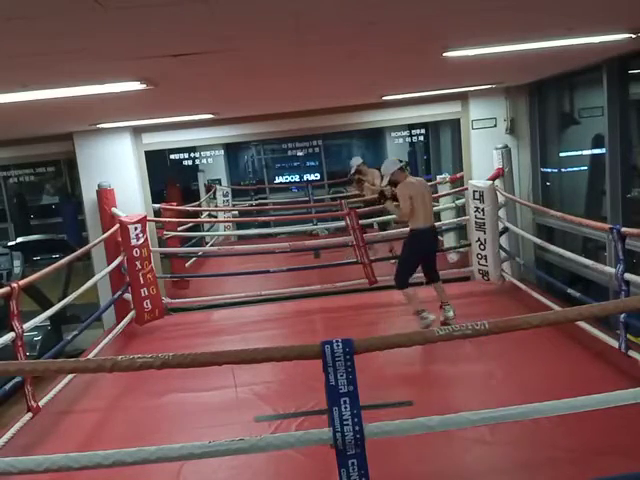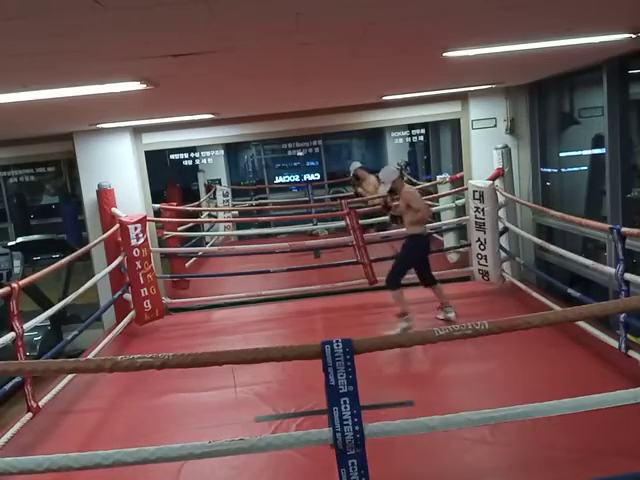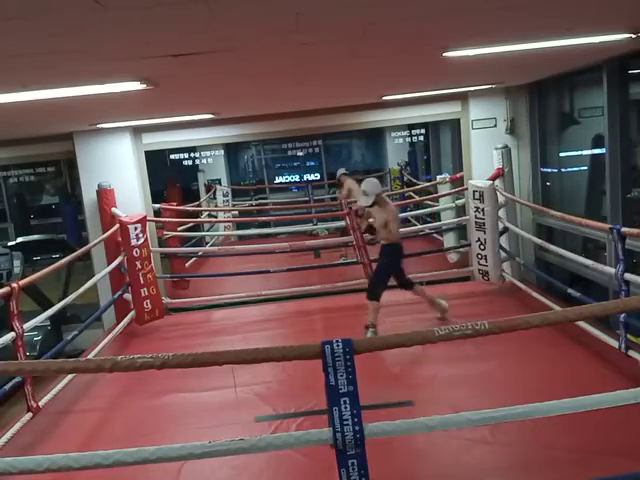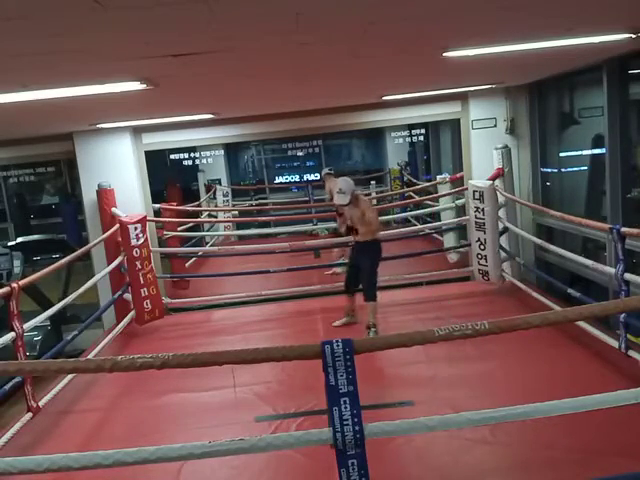
dt=0.3s
person 1, frame 1
left shoulder: (403, 188)
right shoulder: (423, 183)
left elbow: (405, 215)
left wrist: (388, 202)
right wrist: (392, 200)
left hip: (418, 236)
right hip: (431, 233)
left knee: (401, 279)
right knee: (432, 274)
left ankle: (422, 314)
right ankle: (447, 309)
person 1, frame 2
left shoulder: (407, 193)
right shoulder: (406, 193)
left elbow: (426, 213)
right elbow: (403, 211)
left wrist: (405, 216)
right wrist: (391, 207)
left hip: (415, 241)
right hip: (420, 240)
left knee: (392, 280)
right knee: (427, 277)
left ankle: (405, 319)
right ankle: (447, 309)
person 1, frame 3
left shoulder: (389, 209)
right shoulder: (372, 203)
left elbow: (394, 237)
right elbow: (364, 225)
left wrist: (376, 229)
right wrist: (363, 218)
left hip: (392, 250)
right hip: (387, 249)
left knee: (374, 287)
right knee: (404, 282)
left ankle: (371, 330)
right ankle: (438, 304)
person 1, frame 4
left shoulder: (364, 203)
right shoulder: (344, 203)
left elbow: (376, 228)
right elbow: (343, 226)
left wrist: (356, 229)
right wrist: (345, 226)
left hip: (371, 247)
right hip: (357, 246)
left knee: (368, 287)
right knee: (349, 285)
left ankle: (372, 328)
right ankle: (350, 315)
